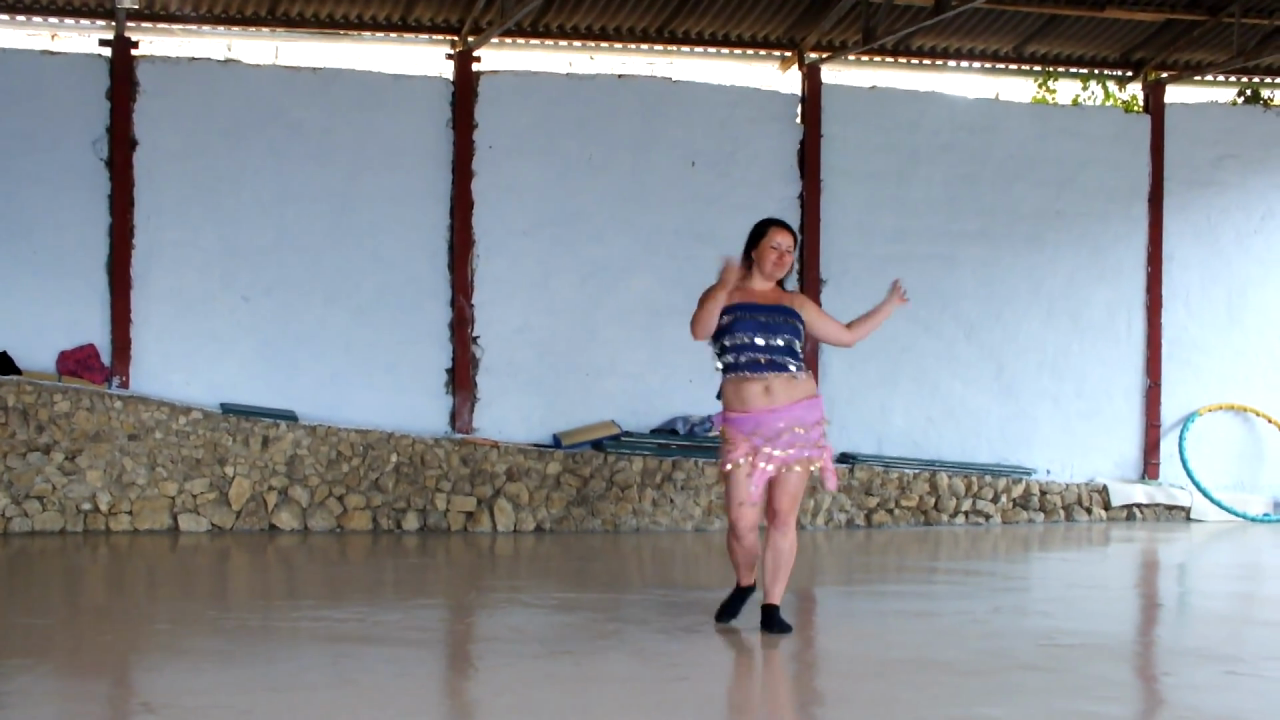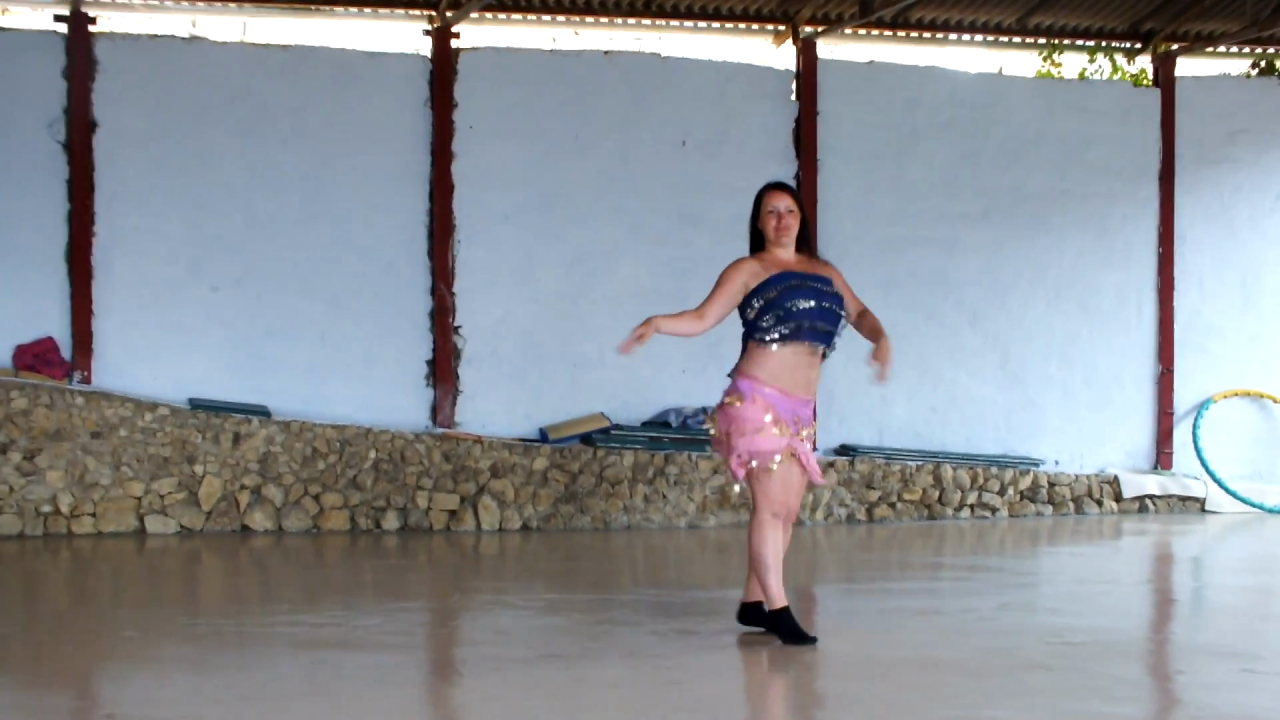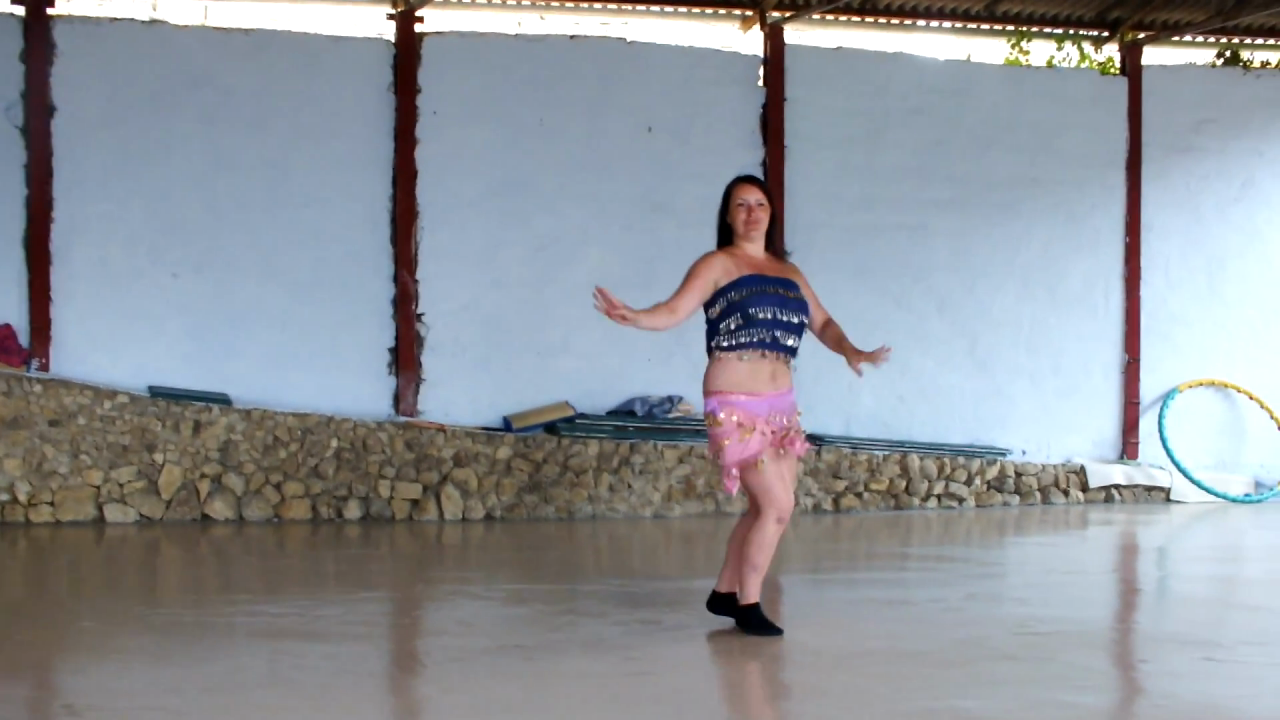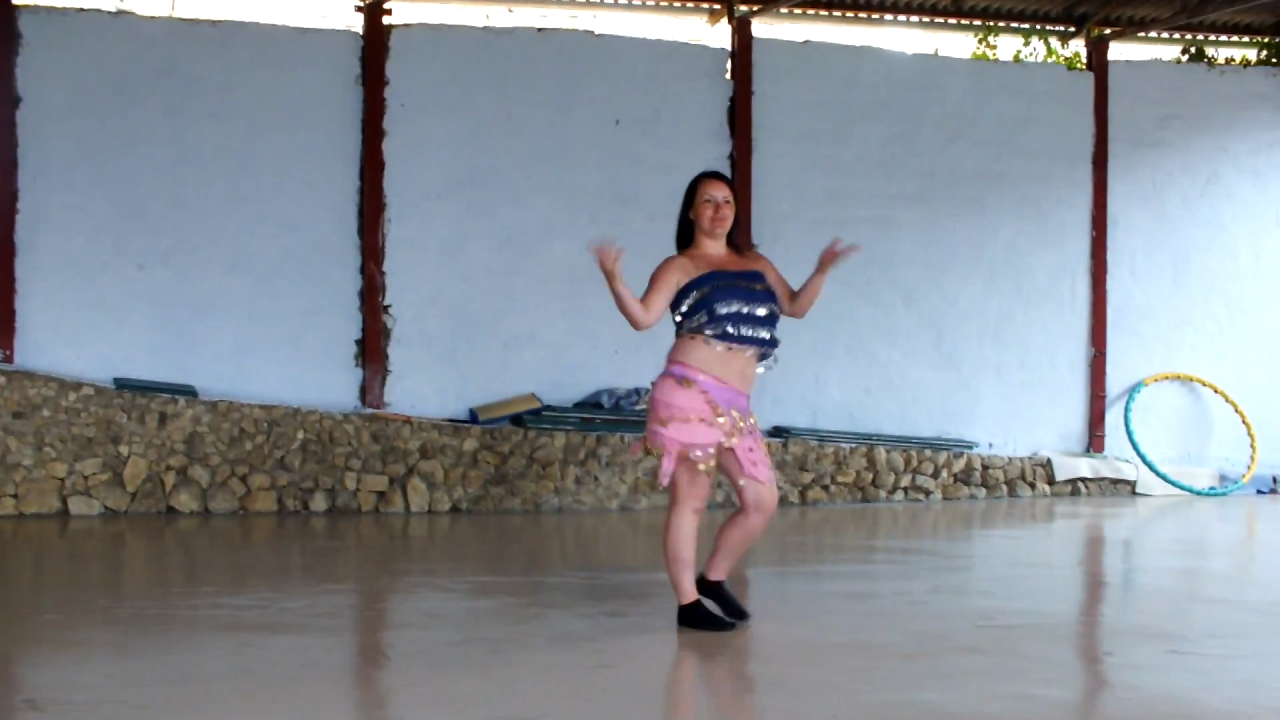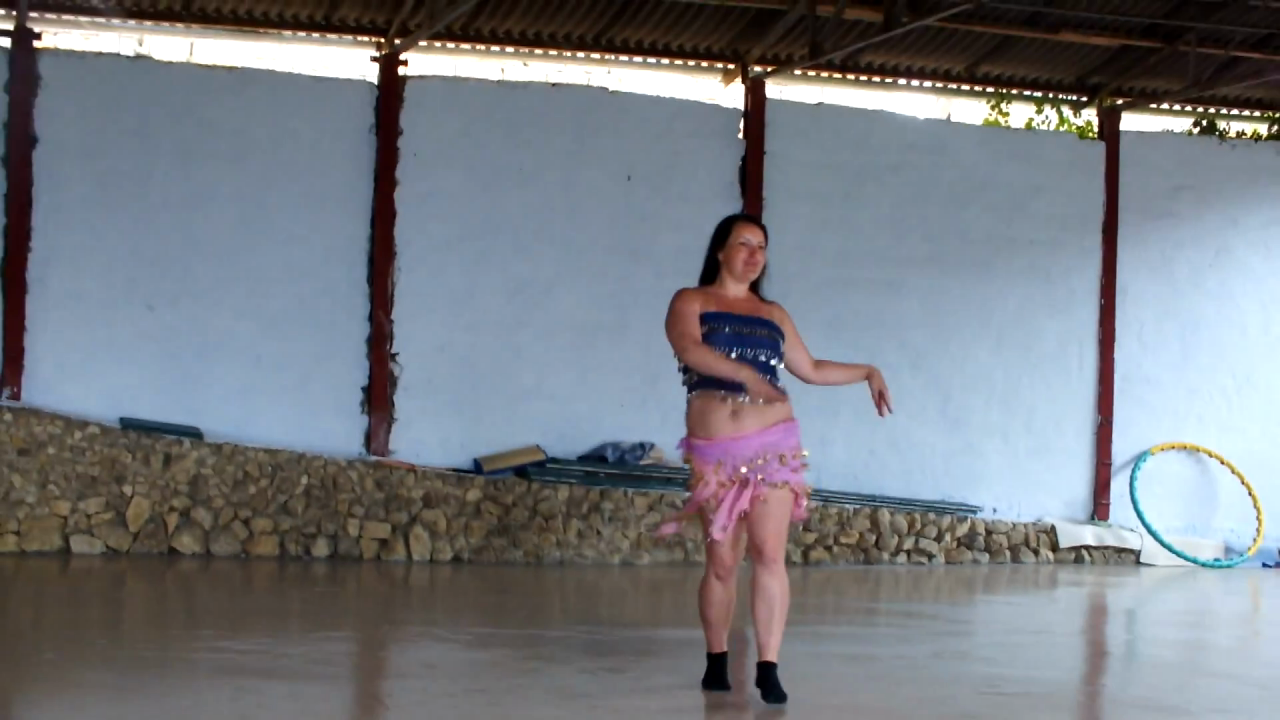
dt=0.4s
person 1, frame 1
left shoulder: (796, 303)
right shoulder: (721, 295)
left elbow: (847, 335)
right elbow: (698, 330)
left wrist: (889, 305)
right wrist: (727, 287)
left hip: (797, 420)
right hip: (745, 426)
left knee: (783, 517)
right knee: (742, 523)
left ankle: (771, 608)
right ankle: (744, 585)
person 1, frame 2
left shoulder: (825, 271)
right shoulder: (749, 269)
left elbow: (859, 314)
right elbow: (700, 320)
left wrist: (880, 340)
right wrist: (653, 324)
left hip: (797, 408)
right hip: (759, 400)
left knee: (786, 513)
right knee: (771, 508)
left ankle: (753, 604)
right ankle: (777, 610)
person 1, frame 3
left shoulder: (790, 272)
right shoulder: (717, 264)
left elbow: (822, 324)
right elbow: (671, 313)
left wrist: (852, 352)
right wrist: (630, 315)
left hip: (779, 408)
right hip: (736, 407)
left knee: (768, 510)
right knee: (776, 510)
left ankle: (725, 593)
right ankle: (749, 606)
person 1, frame 4
left shoulder: (756, 263)
right shoulder: (680, 266)
left elbow: (793, 306)
right elbow: (642, 317)
left wrist: (821, 271)
right wrist: (614, 276)
left hip: (733, 403)
right hip: (690, 393)
left knee: (762, 502)
right knee: (689, 501)
left ankle: (713, 580)
right ankle: (688, 604)
person 1, frame 5
left shoulder: (772, 314)
right shoulder: (689, 302)
left elbow: (810, 369)
right elbow: (689, 350)
left wrist: (867, 371)
right wrist: (743, 373)
left hip: (773, 447)
right hip: (713, 455)
left knee: (770, 556)
right knee: (722, 566)
left ankle: (768, 667)
right ankle: (717, 655)
